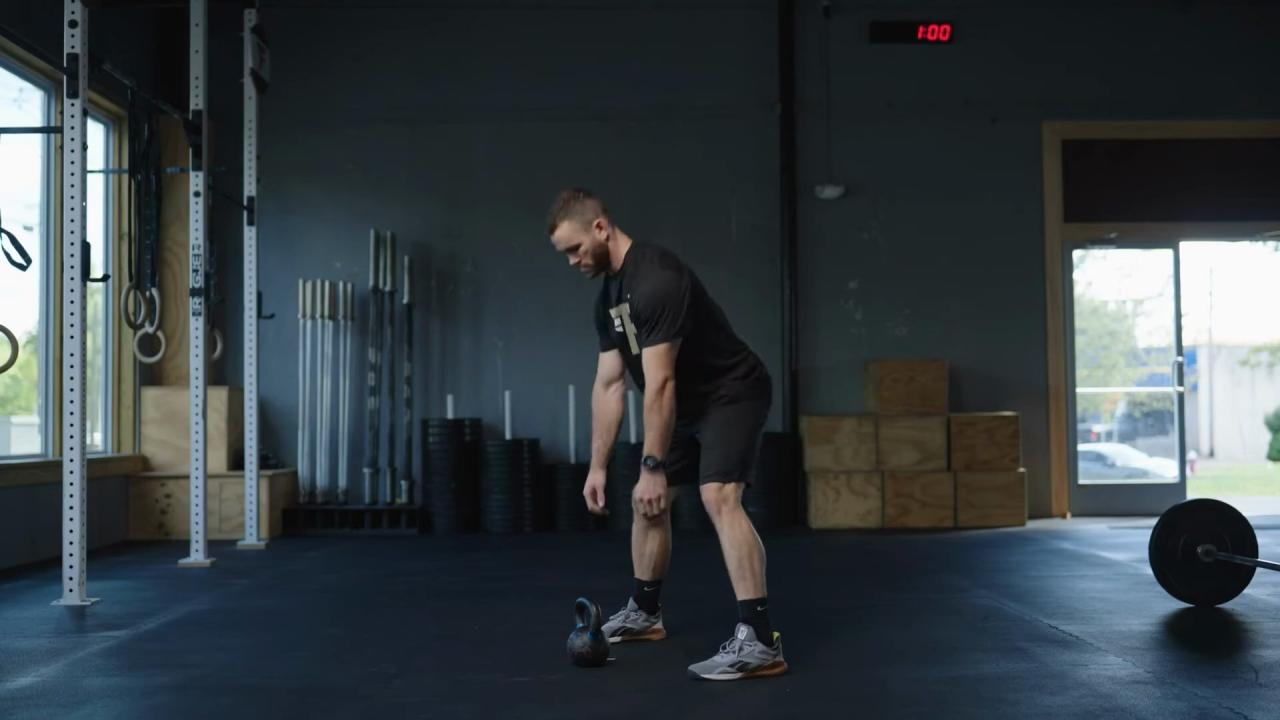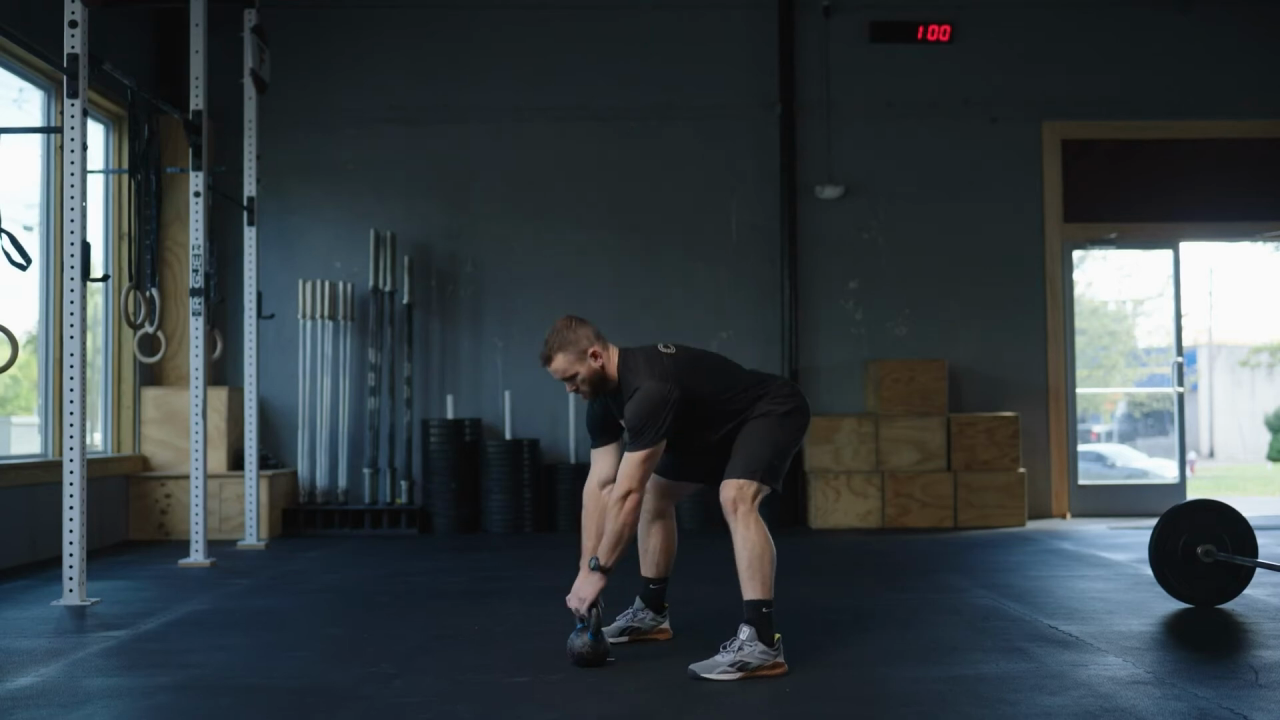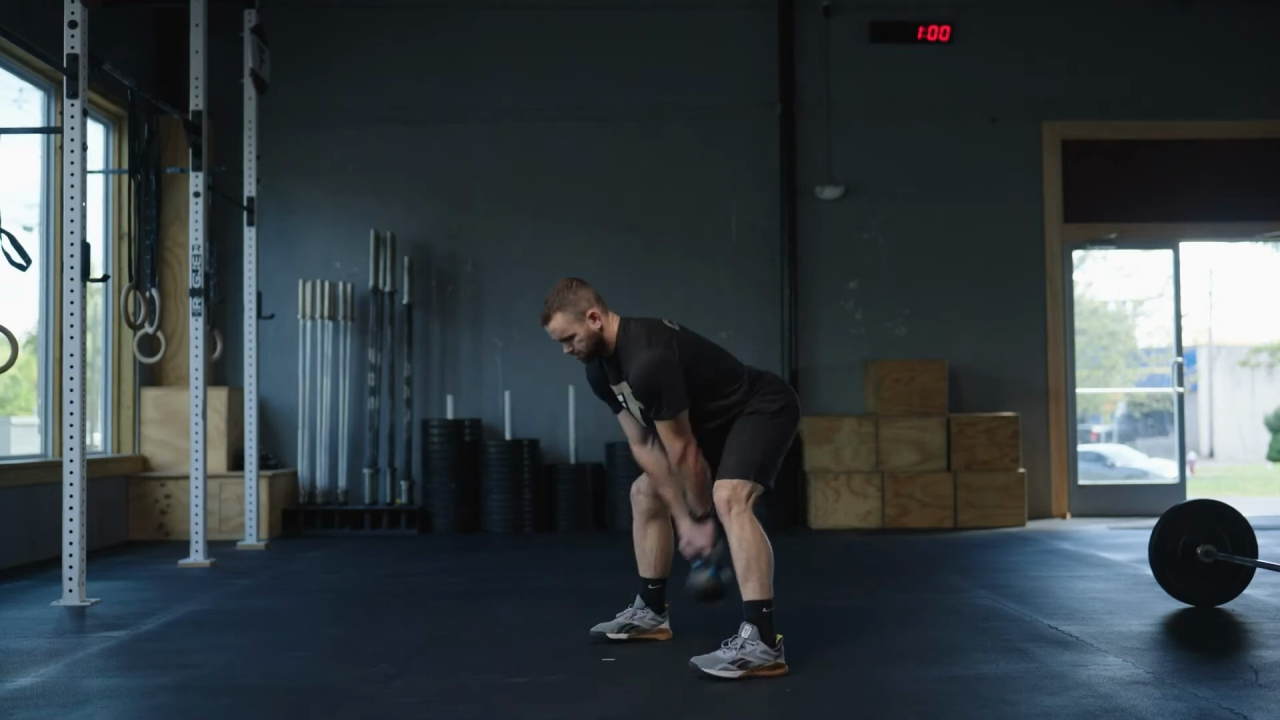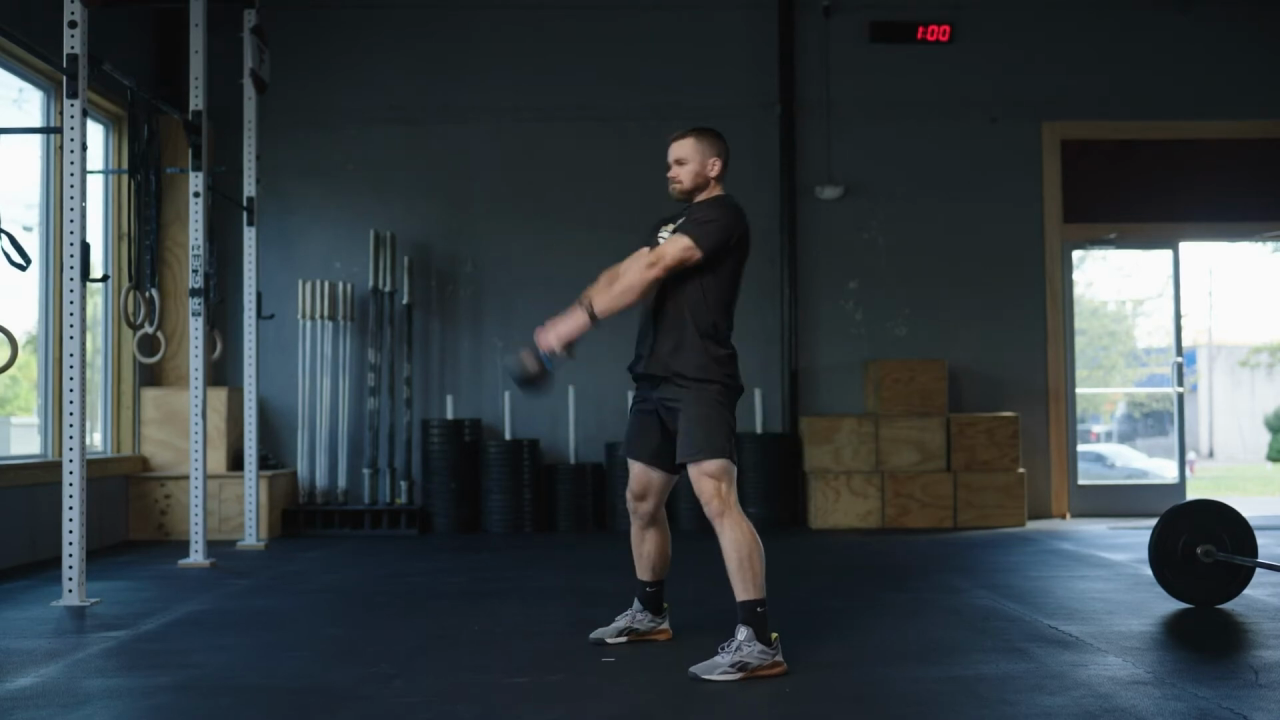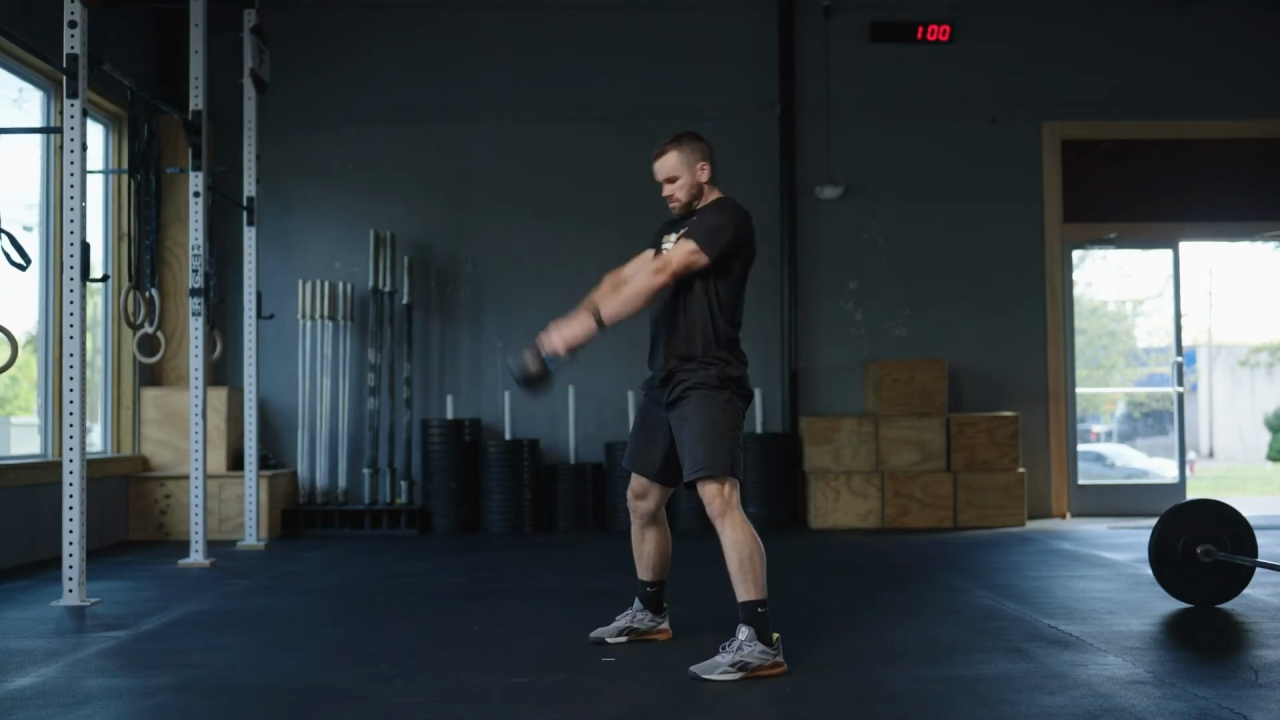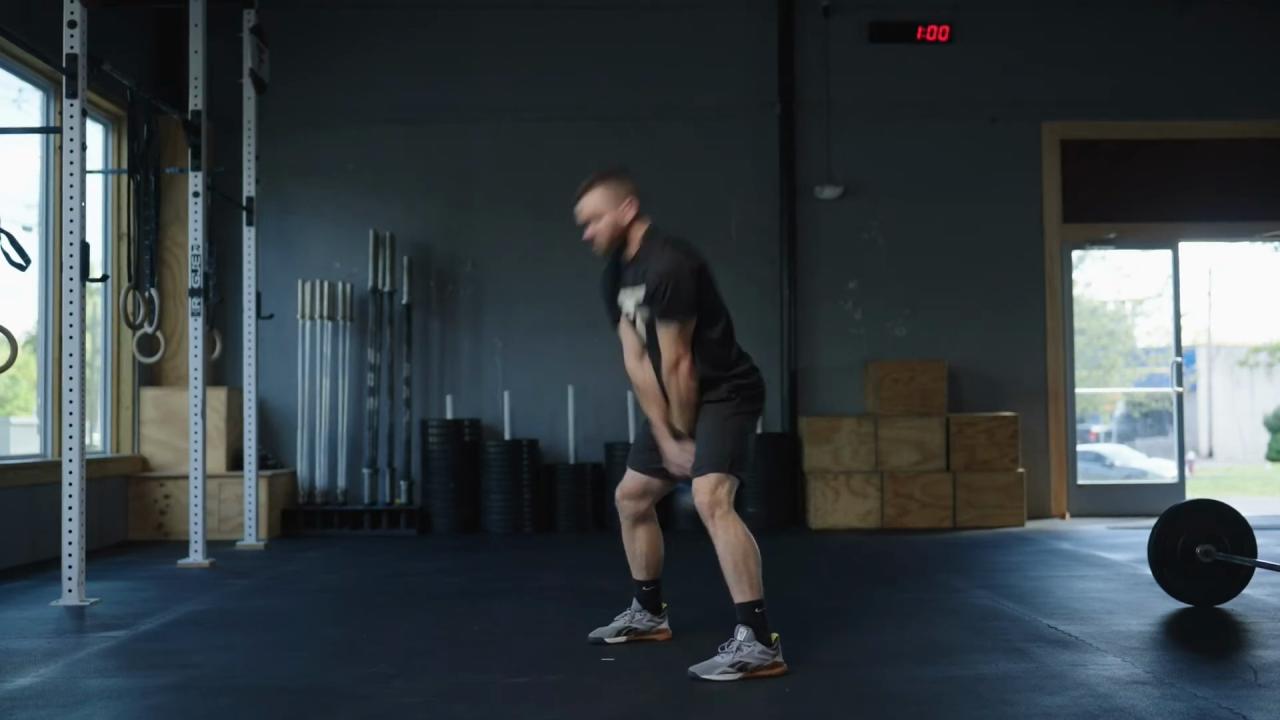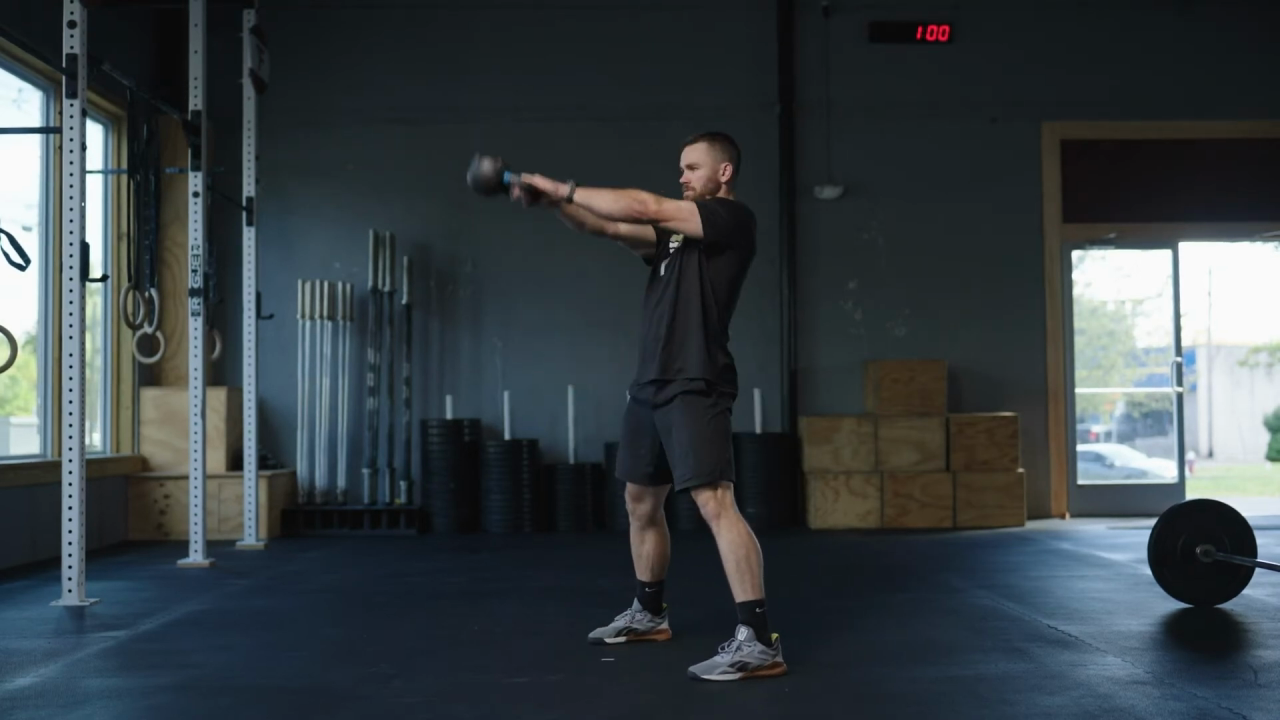
dt=0.7s
person 1, frame 1
left shoulder: (657, 279)
right shoulder: (607, 296)
left elbow: (658, 383)
right elbow: (608, 385)
left wrist: (653, 467)
right wrist: (597, 466)
left hip: (732, 394)
right hip: (687, 404)
left knee: (719, 498)
right knee: (649, 505)
left ankle: (759, 640)
right ankle: (645, 611)
person 1, frame 2
left shoulder: (650, 388)
right shoulder: (603, 399)
left elbow: (627, 493)
right elbow: (600, 485)
left wrist: (597, 570)
right wrist: (584, 569)
left hip: (772, 410)
left knee: (735, 498)
right knee: (655, 495)
left ankle: (761, 642)
right ankle: (652, 611)
person 1, frame 3
left shoulder: (649, 359)
right shoulder: (599, 369)
left elbow: (682, 452)
right elbow: (644, 446)
left wrist: (699, 517)
right wrist: (682, 516)
left hip: (763, 407)
right hip: (710, 422)
left knee: (729, 498)
right knee: (644, 494)
left ankle: (761, 642)
right ankle: (651, 611)
person 1, frame 4
left shoulder: (722, 215)
right shoulder: (675, 224)
left elbow: (652, 270)
right elbow: (619, 275)
left wrist: (581, 316)
right wrist: (573, 316)
left hip: (699, 381)
right hip: (652, 383)
left knee: (715, 499)
right knee: (642, 500)
left ankle: (759, 641)
right ankle: (649, 612)
person 1, frame 5
left shoulder: (729, 219)
right shoulder: (677, 226)
left elbow: (658, 275)
right elbow: (624, 278)
left wrist: (588, 323)
right wrist: (574, 320)
left hip: (707, 385)
right hip: (663, 386)
left knee: (718, 501)
right knee: (645, 501)
left ankle: (760, 641)
right ankle: (649, 613)
person 1, frame 6
left shoulder: (668, 265)
right shoulder: (617, 277)
left elbow: (679, 365)
right elbow: (638, 363)
left wrist: (684, 436)
right wrist: (668, 436)
left hip: (725, 392)
right hip: (689, 399)
left knee: (710, 499)
right knee: (630, 497)
left ankle: (757, 641)
right ankle: (649, 612)
person 1, frame 7
left shoulder: (732, 218)
right shoulder: (677, 226)
left elbow: (641, 205)
right elbow: (612, 222)
left wrist: (562, 189)
right wrist: (553, 195)
left hip: (696, 386)
right hip: (649, 385)
left knee: (714, 503)
right knee: (641, 502)
left ankle: (759, 641)
right ankle: (650, 613)
